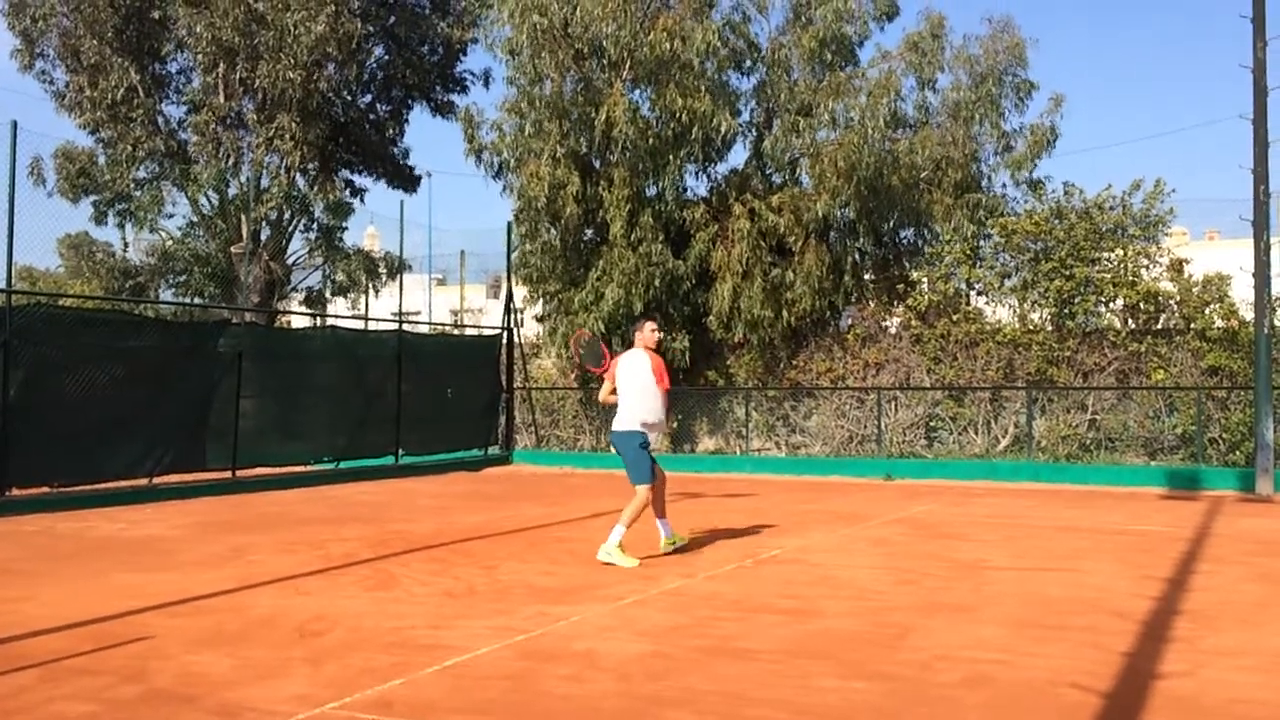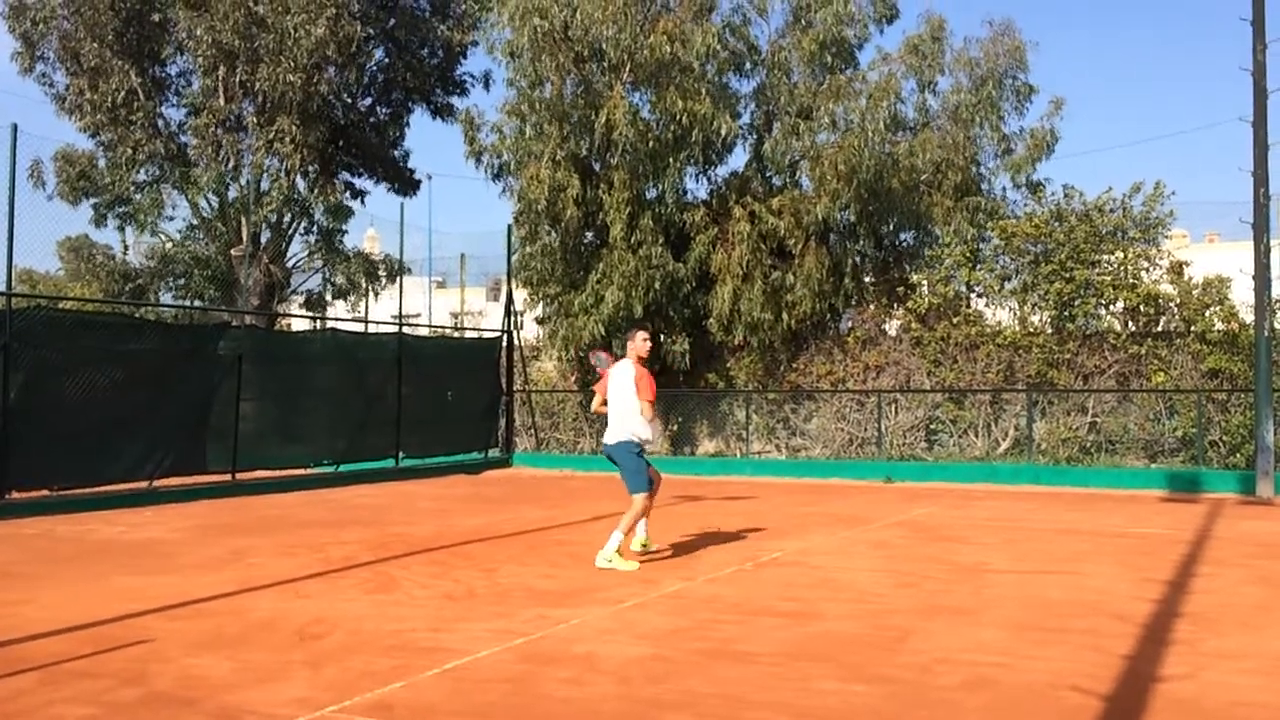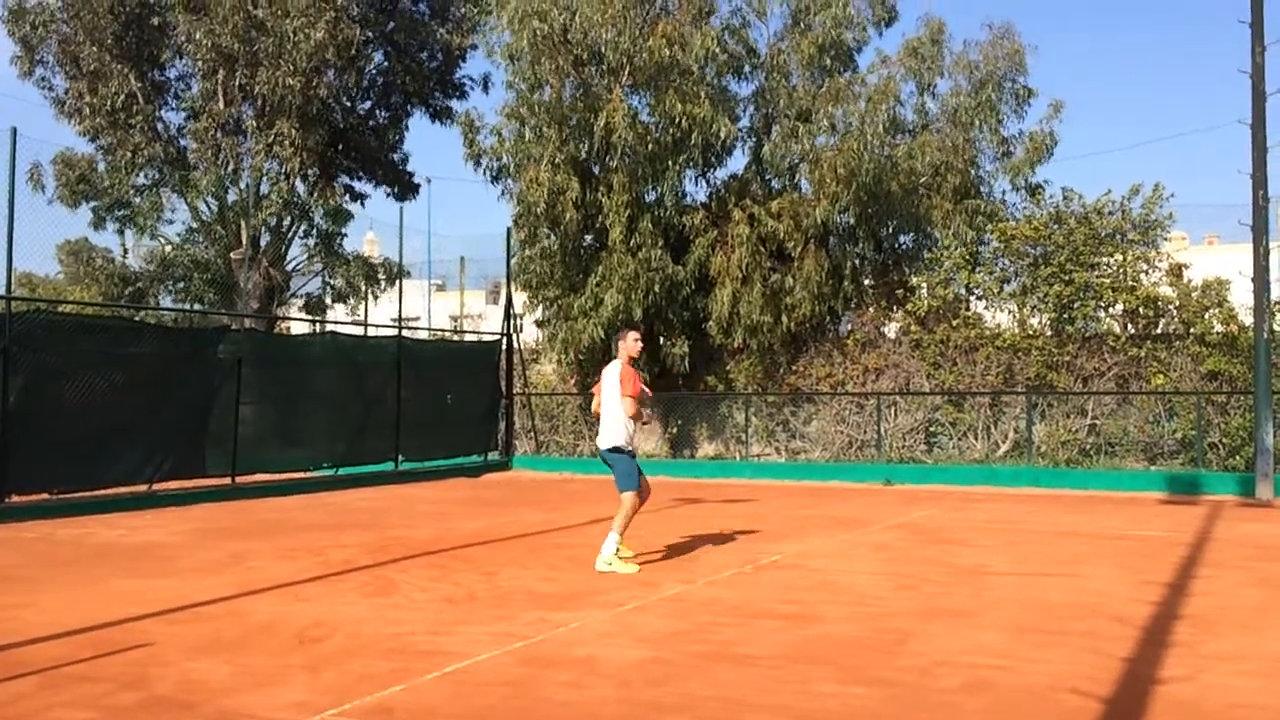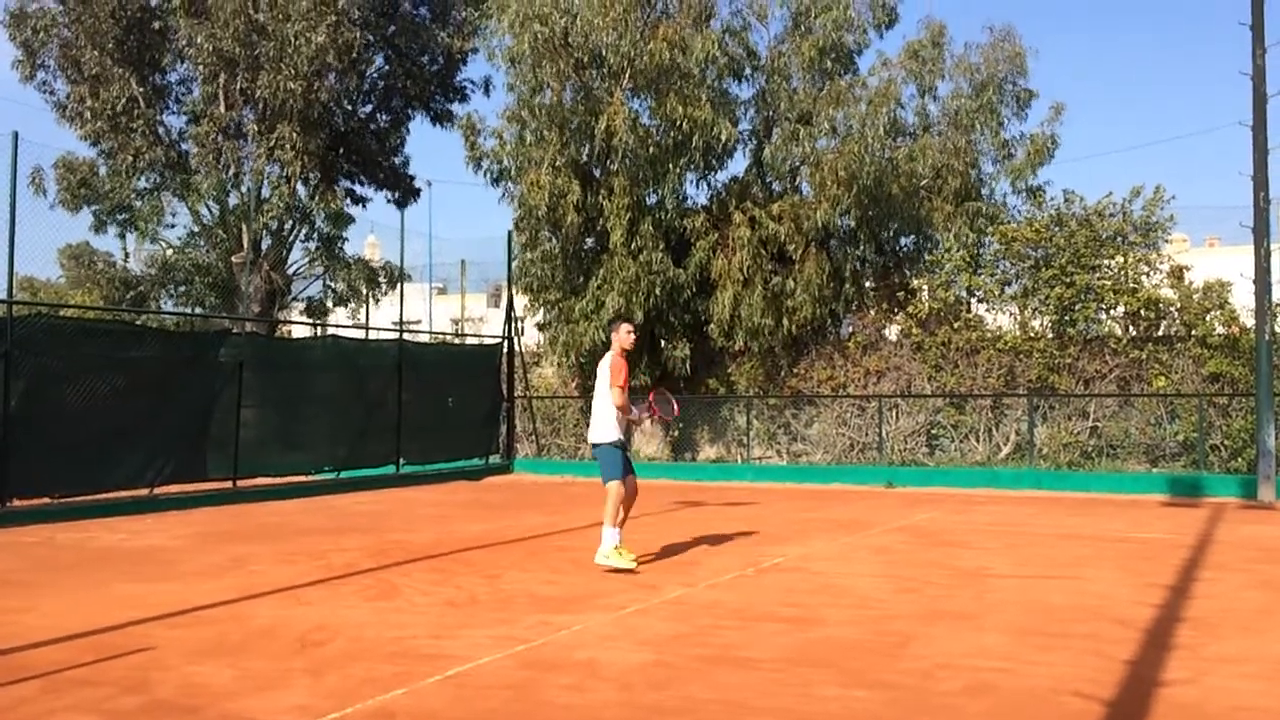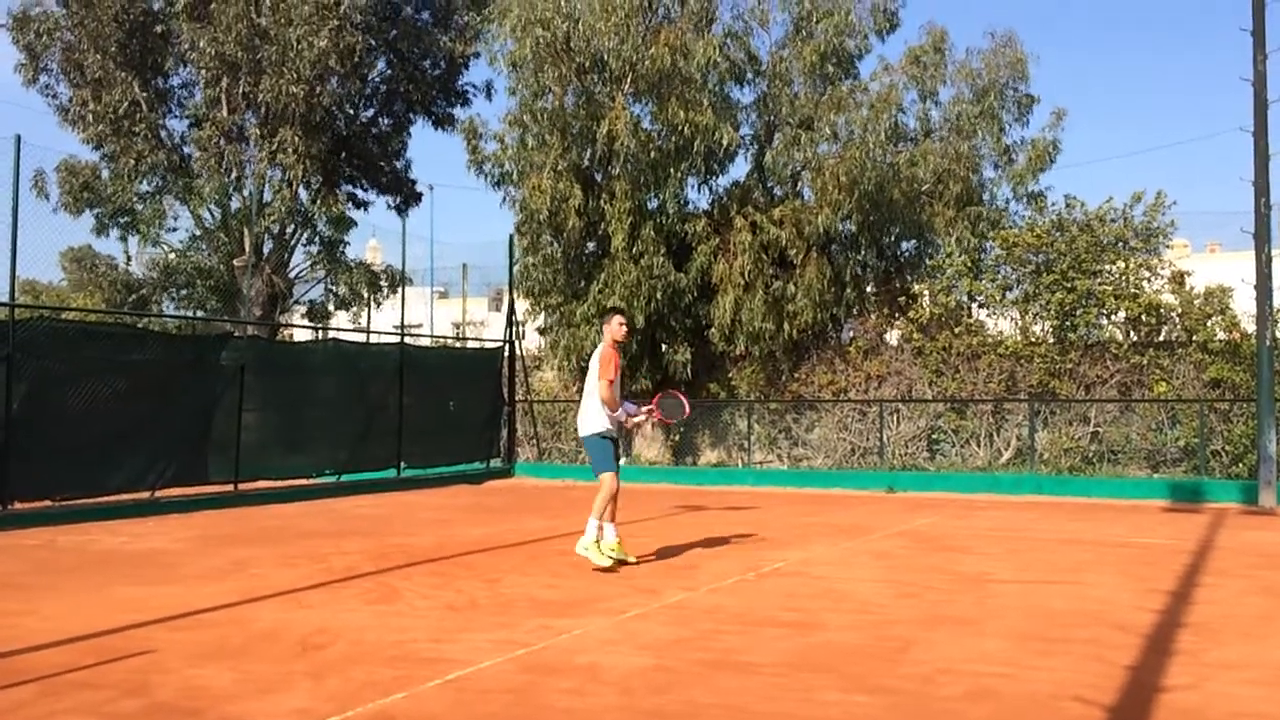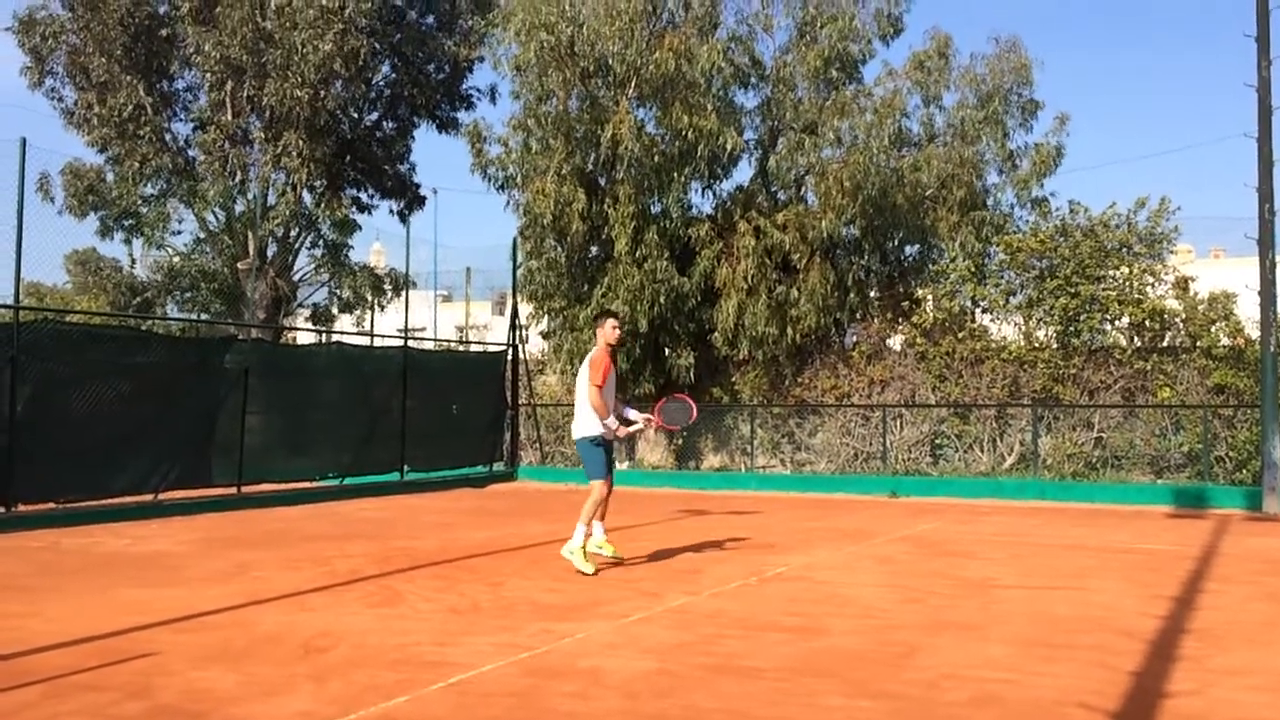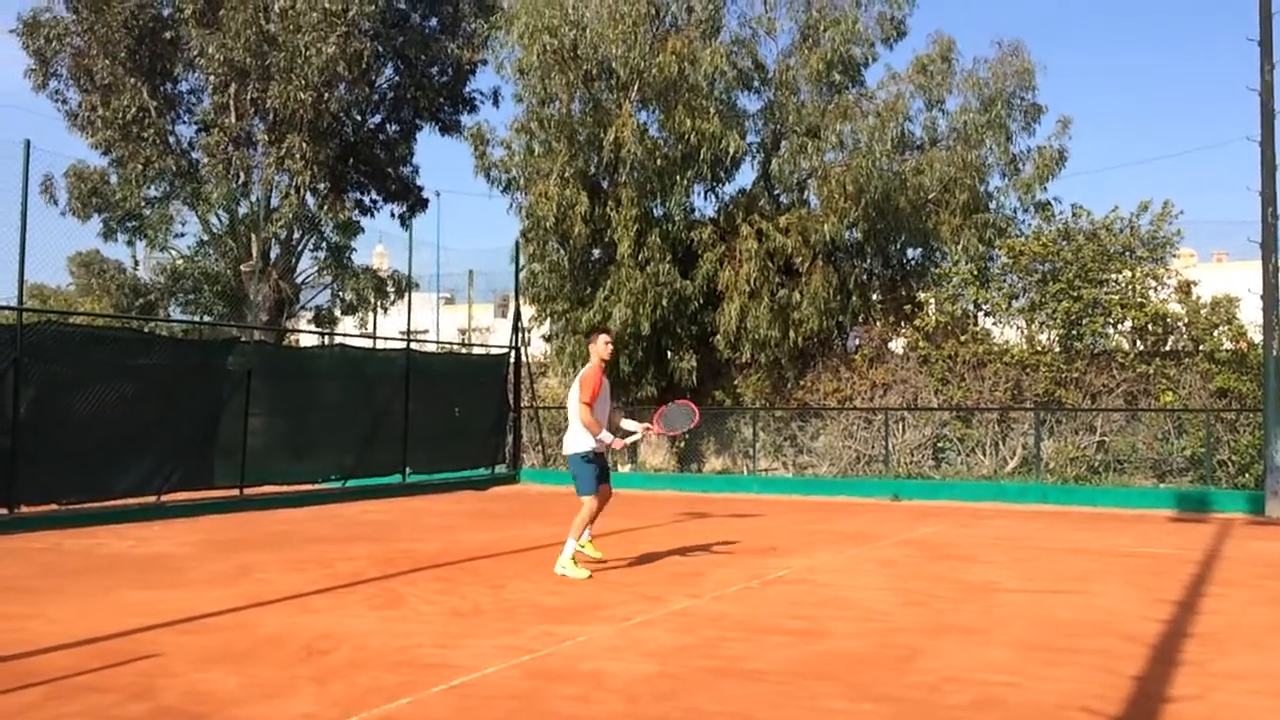
dt=0.1s
person 1, frame 1
left shoulder: (621, 360)
right shoulder: (654, 361)
left elbow: (603, 397)
right elbow: (661, 399)
left hip: (624, 432)
right hip: (632, 434)
left knee: (659, 481)
right knee: (645, 494)
left ankle: (668, 537)
right ankle: (610, 547)
person 1, frame 2
left shoulder: (613, 370)
right shoulder: (641, 373)
left elbow: (596, 406)
right elbow: (648, 415)
left hip: (617, 442)
right hip: (626, 443)
left knee: (653, 479)
right knee: (641, 502)
left ankle: (640, 538)
right ankle: (608, 553)
person 1, frame 3
left shoulder: (608, 370)
right shoulder: (627, 371)
left elbow: (596, 408)
right elbow: (631, 411)
right wrist: (642, 413)
left hip: (616, 444)
right hip: (617, 445)
left knee: (644, 490)
right knee: (630, 501)
left ankle: (613, 545)
right ankle: (606, 557)
person 1, frame 4
left shoulder: (606, 362)
right shoulder: (618, 362)
right elbow: (618, 400)
left wrist: (635, 412)
right wrist: (634, 413)
left hip: (610, 437)
right hip: (607, 437)
left knee: (631, 492)
right knee: (617, 491)
left ankle: (613, 545)
right ankle: (606, 551)
person 1, frame 5
left shoulder: (608, 355)
right shoulder: (608, 353)
right elbow: (605, 393)
left wrist: (637, 409)
right wrist: (624, 417)
left hip: (606, 430)
right hip: (596, 430)
left knee: (613, 487)
right knee: (609, 485)
left ankle: (610, 544)
right ankle: (589, 541)
person 1, frame 6
left shoulder: (603, 359)
right shoulder: (599, 357)
right elbow: (593, 398)
left wrist: (637, 416)
right wrist: (615, 425)
left hip: (600, 434)
right hip: (590, 434)
left knee: (606, 489)
right knee: (599, 491)
left ankle: (598, 540)
right ankle: (575, 546)
person 1, frame 7
left shoulder: (602, 378)
right shoulder: (589, 375)
left elbow: (611, 415)
right elbow: (584, 416)
left wrist: (638, 426)
right wrist: (610, 438)
left hip: (594, 449)
right hip: (580, 449)
left knee: (605, 495)
right knee: (590, 505)
left ankle: (583, 539)
right ankle: (566, 559)
